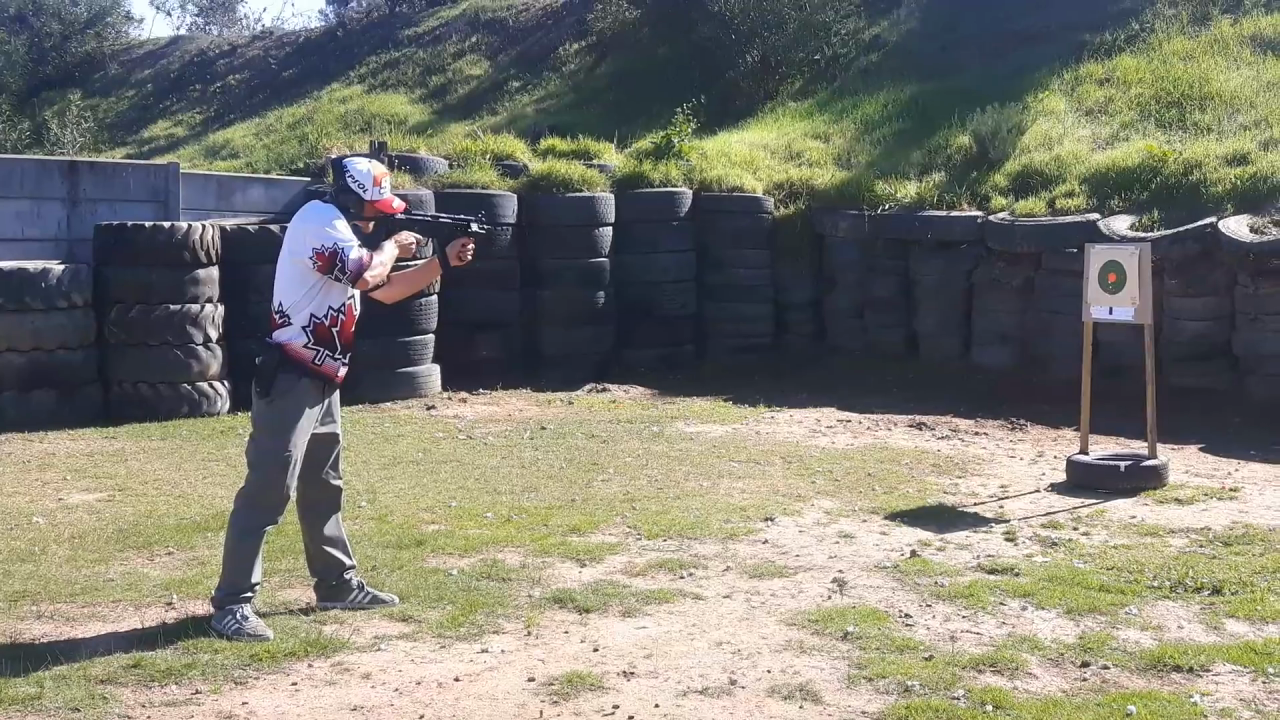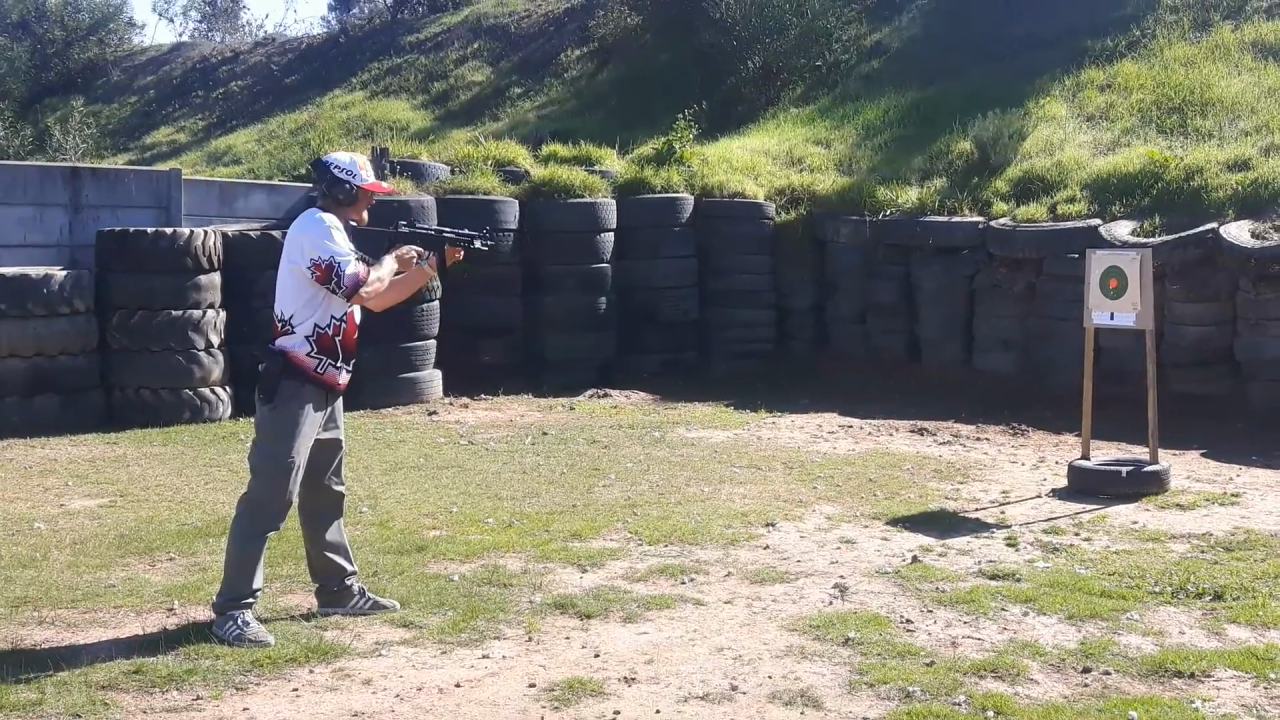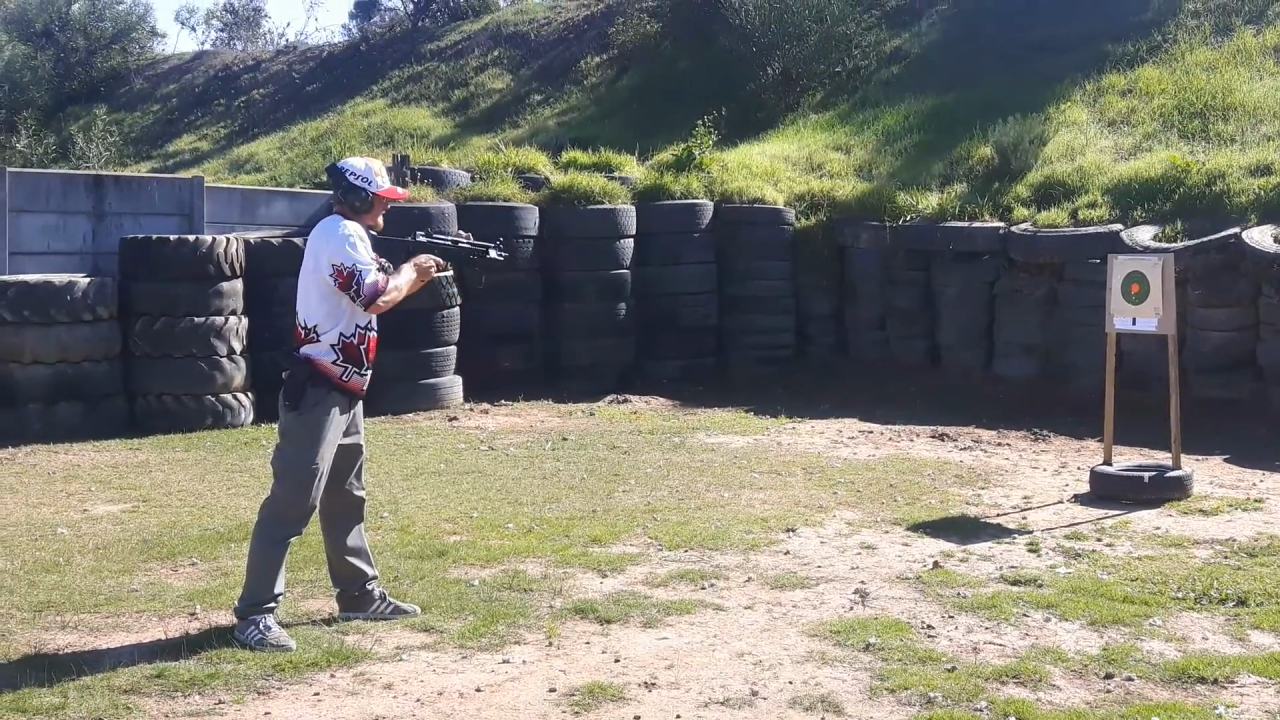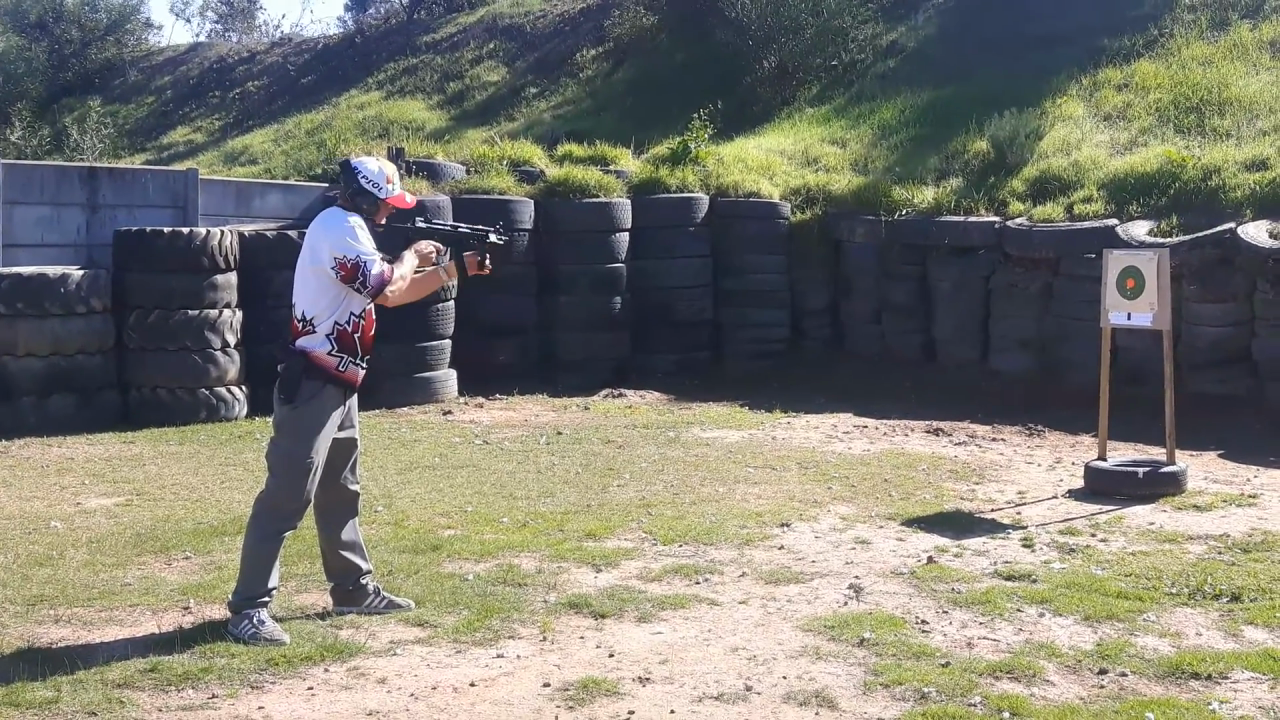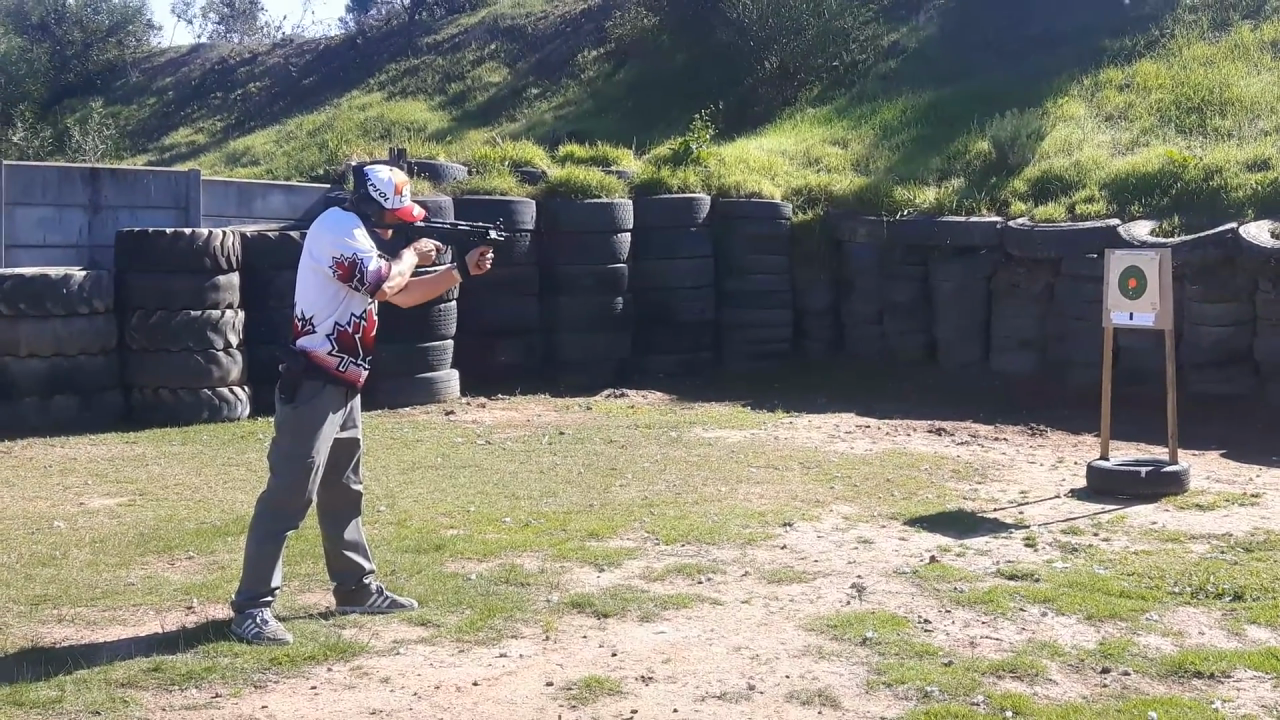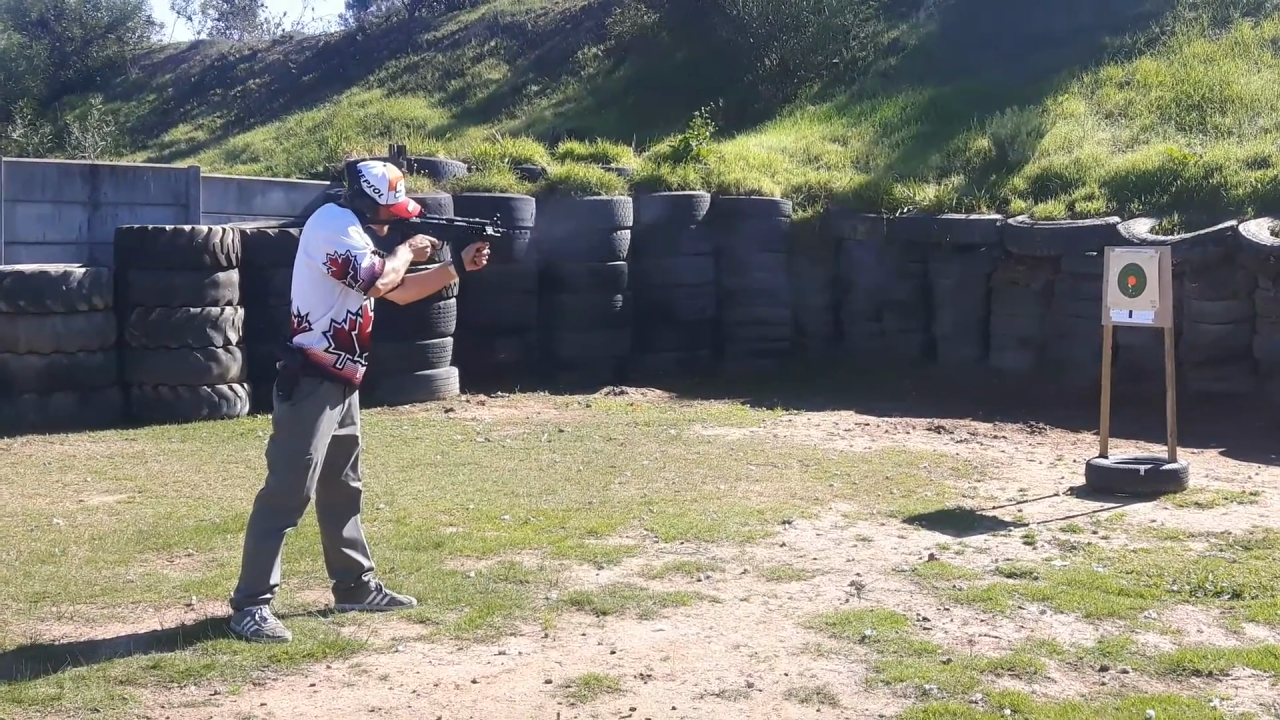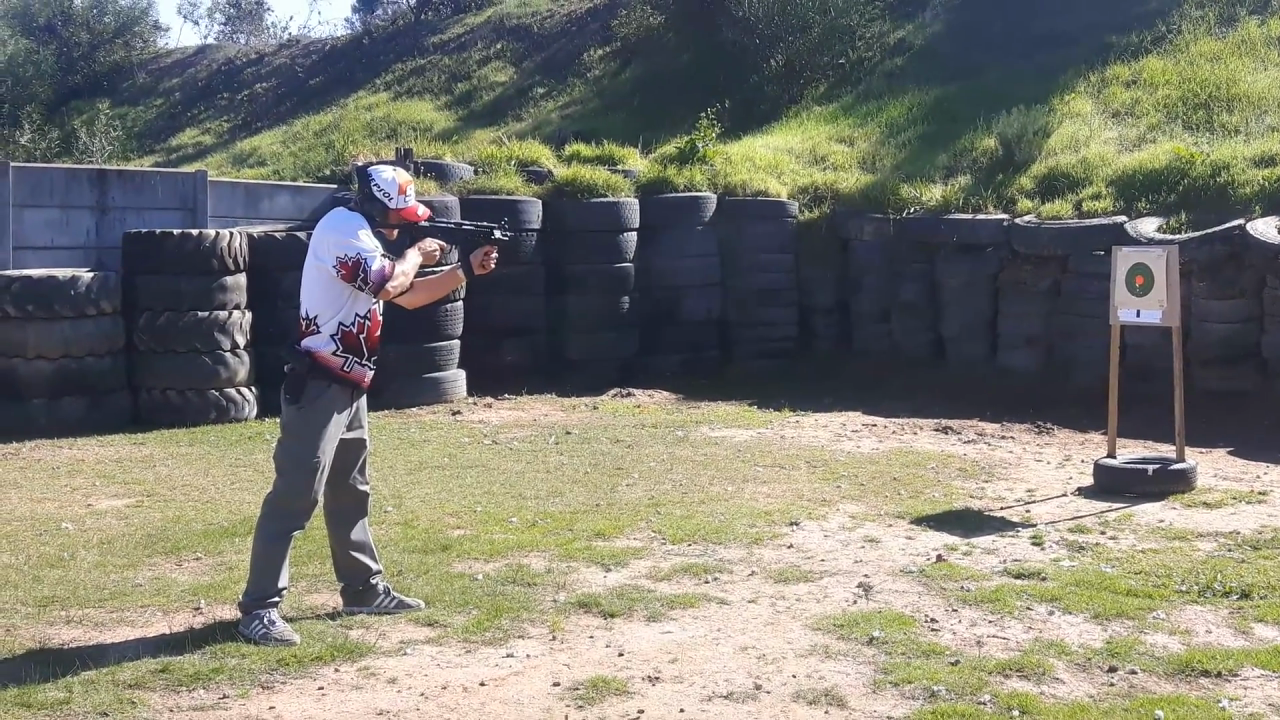
dt=0.7s
person 1, frame 1
left shoulder: (340, 230)
right shoulder: (318, 217)
left elbow: (386, 290)
right elbow: (365, 275)
left wrist: (445, 260)
right wrist: (392, 246)
left hip: (320, 380)
right hip: (290, 378)
left knee: (323, 487)
right knee: (267, 490)
left ankle: (338, 584)
right ankle: (232, 602)
person 1, frame 2
left shoulder: (333, 233)
right shoulder: (318, 226)
left elbow: (377, 299)
right elbow: (363, 289)
left wrist: (435, 265)
right wrist: (393, 260)
left hip: (324, 386)
right hip: (295, 384)
left knee: (326, 494)
right knee: (271, 495)
left ankle: (339, 590)
right ankle: (233, 608)
person 1, frame 3
left shoulder: (346, 235)
right shoulder: (340, 233)
left elbow: (381, 290)
right elbow: (379, 297)
left wrist: (432, 261)
right wrist: (411, 268)
left hip: (342, 389)
right hip: (317, 388)
left knee: (345, 499)
right knee: (292, 501)
left ankle: (359, 595)
right ankle: (254, 613)
person 1, frame 4
left shoulder: (348, 229)
right shoulder: (341, 225)
left elbow: (392, 294)
right elbow: (386, 289)
left wrist: (454, 269)
right wrist: (413, 255)
left hip: (337, 383)
right hip: (313, 383)
left knee: (340, 493)
right knee: (287, 495)
left ankle: (354, 589)
right ankle: (248, 608)
person 1, frame 5
left shoulder: (357, 236)
right shoulder: (336, 225)
left elbow: (403, 295)
right elbow: (384, 285)
left wrist: (462, 269)
right wrist: (413, 254)
left hip: (341, 385)
right hip: (313, 383)
left knee: (344, 492)
right knee: (289, 495)
left ankle: (357, 588)
right ankle: (252, 606)
person 1, frame 6
left shoulder: (352, 233)
right shoulder: (331, 223)
left elbow: (398, 292)
right elbow: (377, 281)
left wrist: (459, 265)
right wrist: (407, 250)
left hip: (339, 382)
right hip: (311, 382)
left knee: (342, 490)
right knee: (287, 492)
left ankle: (356, 586)
right ankle: (250, 605)
person 1, frame 7
left shoulder: (362, 238)
right shoulder: (341, 226)
left elbow: (408, 296)
right elbow: (387, 285)
left wrist: (467, 269)
right wrist: (417, 255)
left hip: (347, 385)
right hip: (318, 384)
left knee: (350, 493)
right knee: (295, 495)
left ankle: (365, 589)
right ankle: (259, 608)
